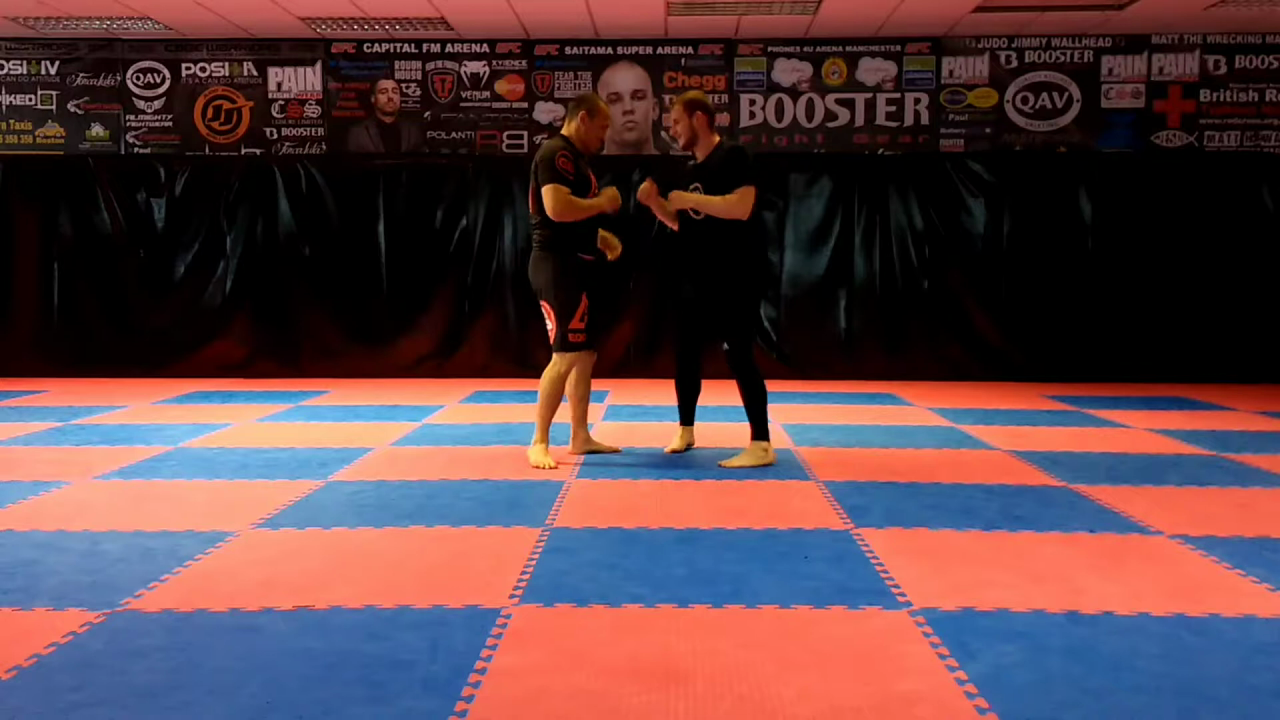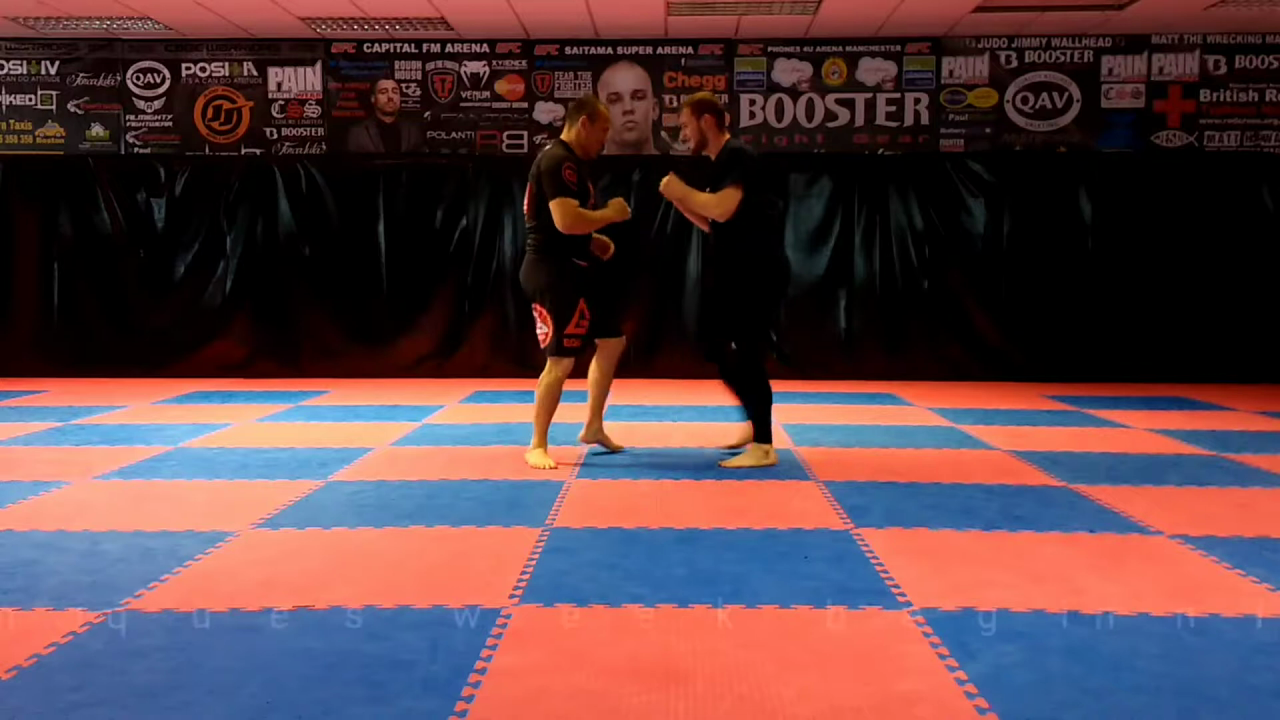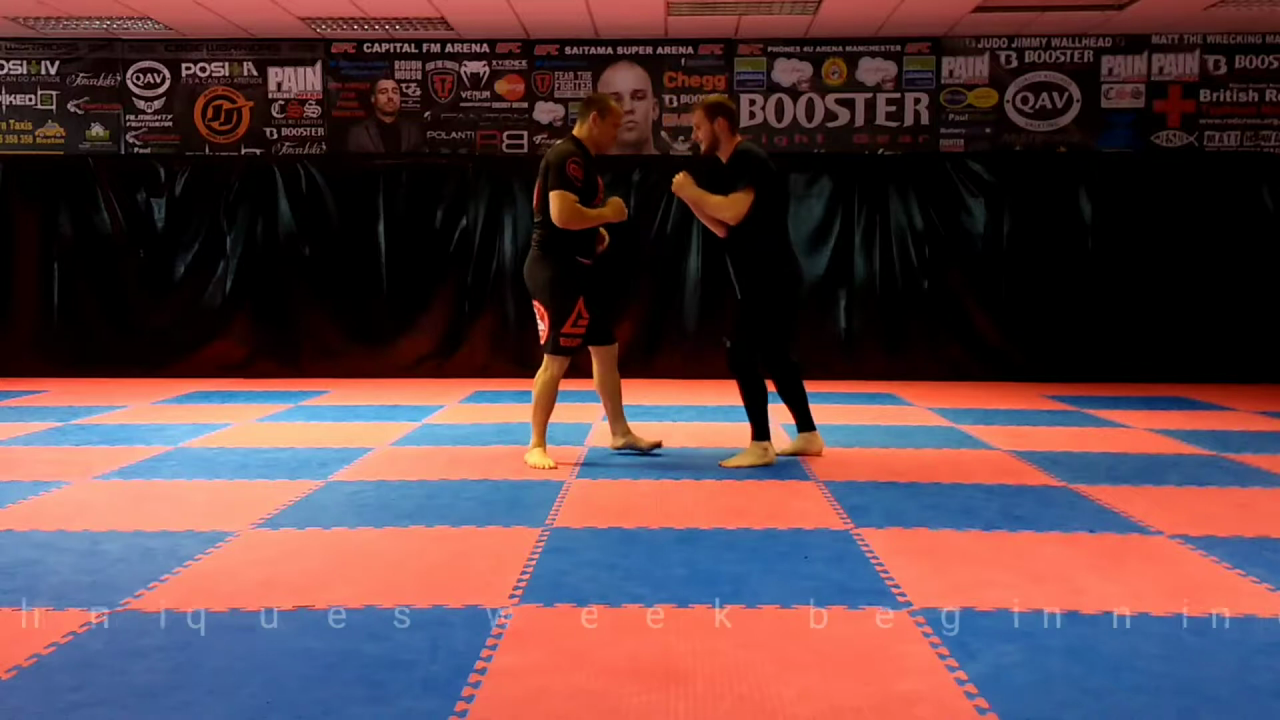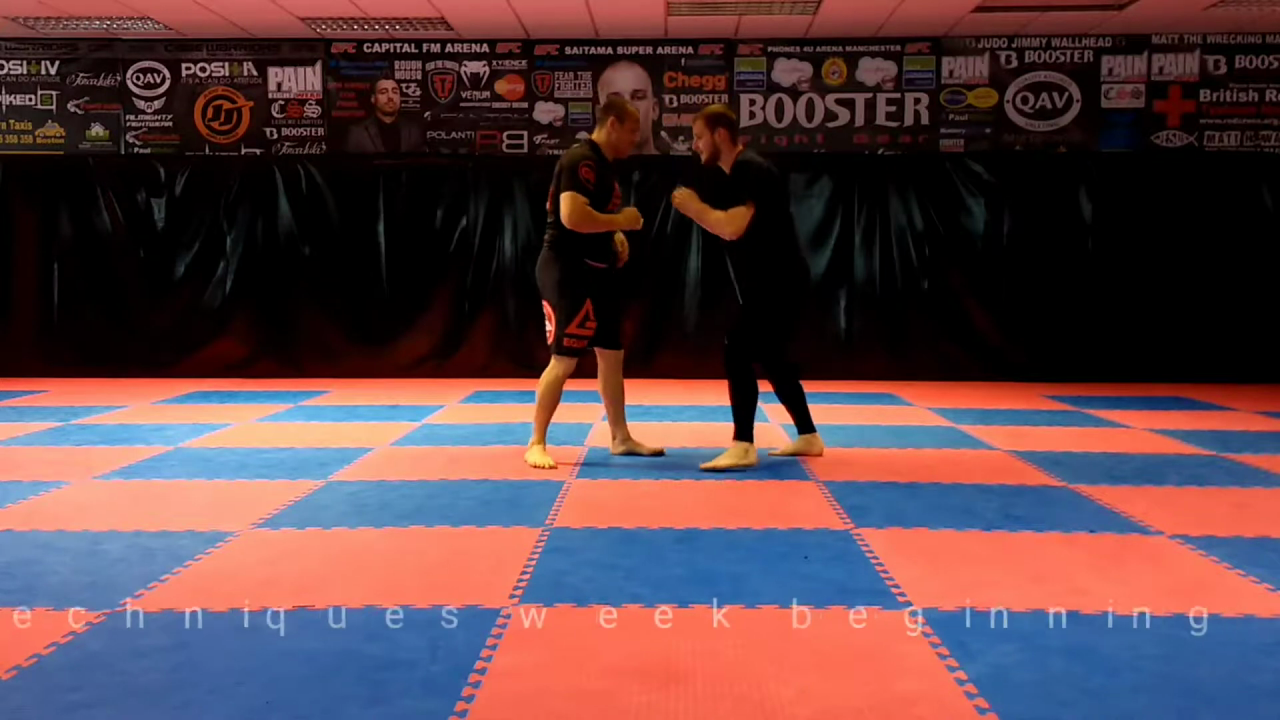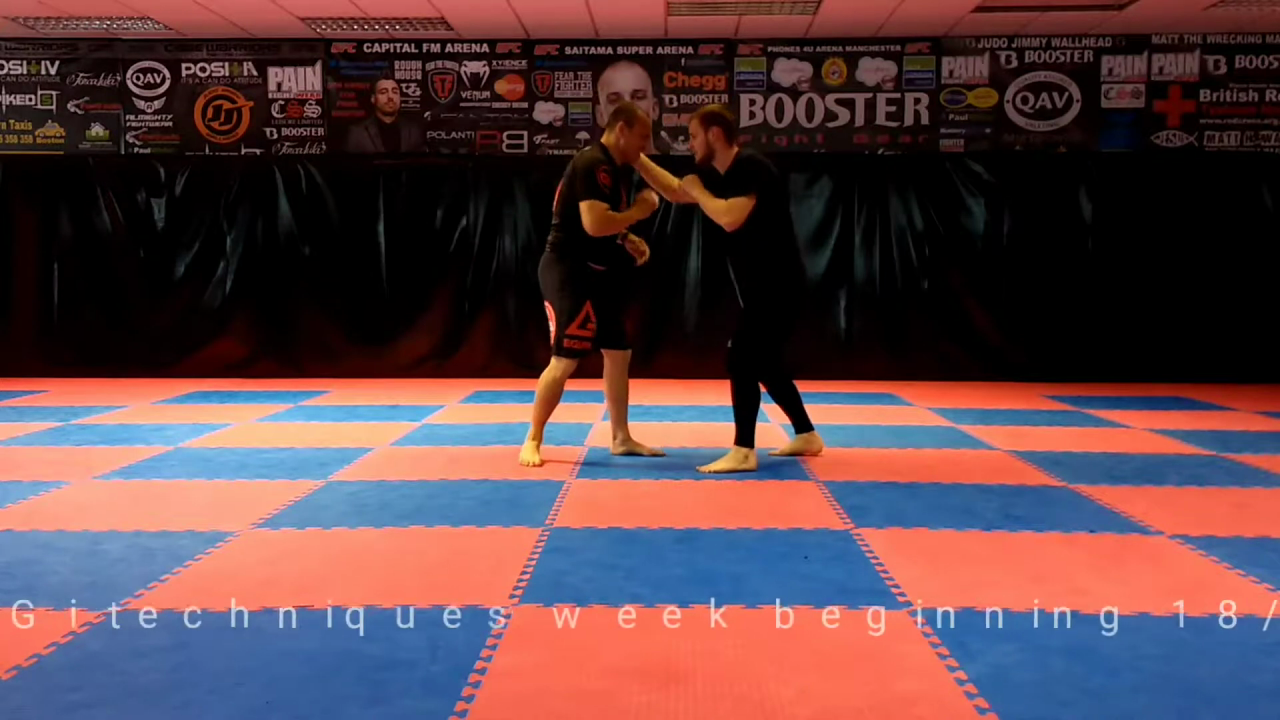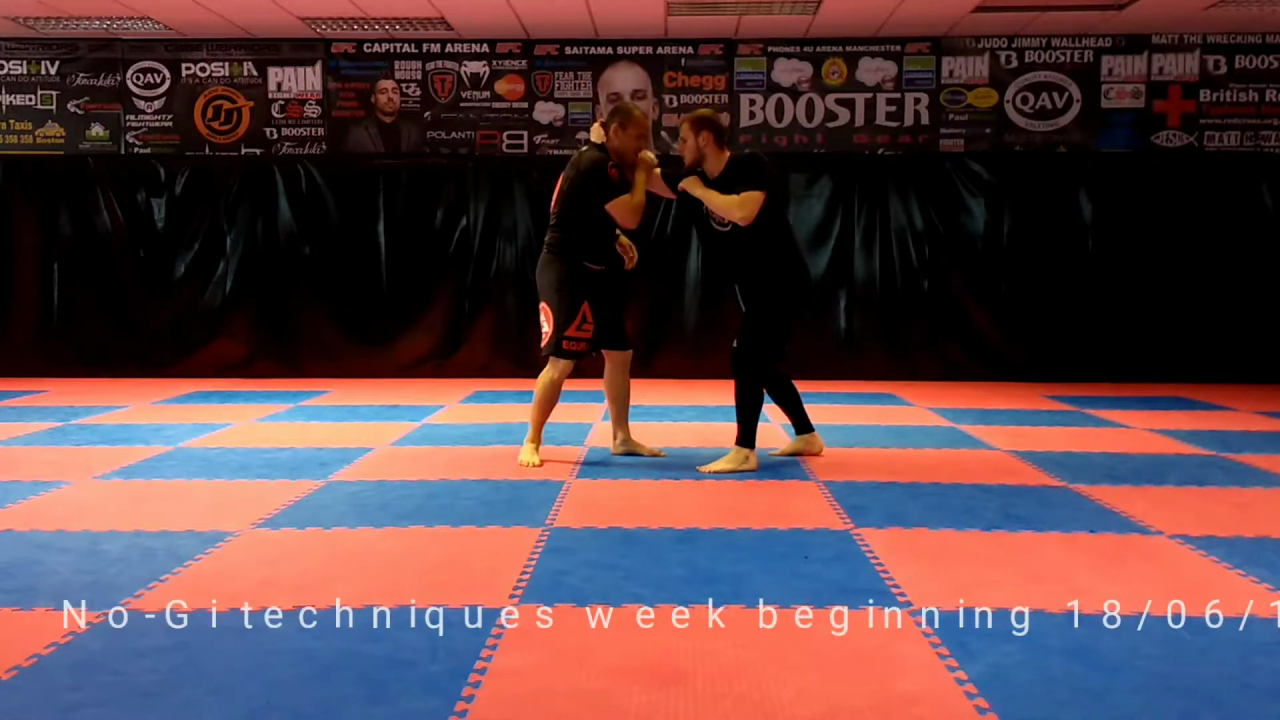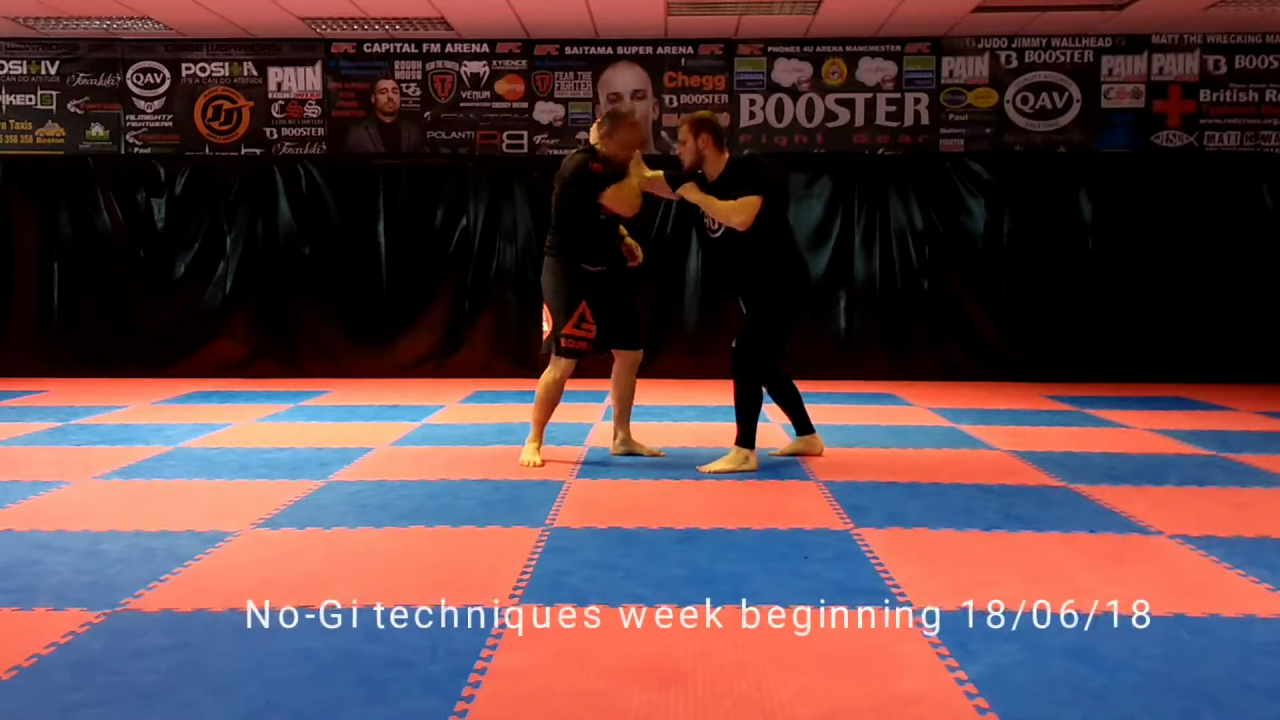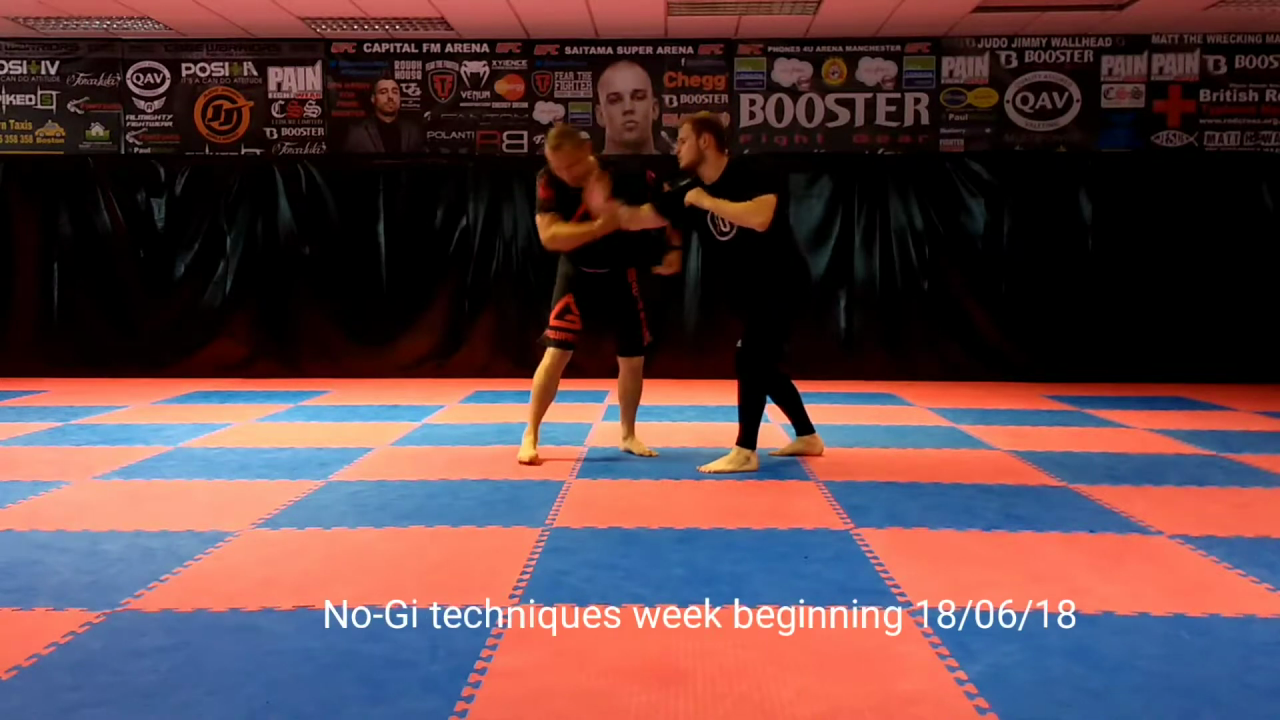
dt=0.2s
person 1, frame 1
left shoulder: (732, 157)
right shoulder: (692, 169)
left elbow: (742, 207)
left wrist: (690, 199)
right wrist: (657, 203)
left hip: (734, 279)
right hip: (697, 280)
left knee: (739, 357)
right knee: (686, 354)
left ankle: (761, 445)
right ankle: (686, 429)
person 1, frame 2
left shoulder: (737, 156)
right shoulder: (722, 163)
left elbow: (724, 209)
right elbow: (713, 224)
left wrist: (683, 190)
right wrist: (679, 198)
left hip: (756, 275)
right hip: (735, 276)
left knee: (747, 356)
right knee: (720, 348)
left ankle: (763, 446)
right ankle: (755, 423)
person 1, frame 3
left shoulder: (748, 159)
right shoulder: (735, 164)
left elbow: (734, 213)
right elbow: (725, 228)
left wrist: (693, 190)
right wrist: (691, 199)
left hip: (769, 277)
right hip: (763, 277)
left knee: (740, 353)
right knee: (774, 356)
left ankle: (761, 444)
right ankle: (808, 436)
person 1, frame 4
left shoulder: (751, 170)
right shoulder: (734, 174)
left elbow: (733, 227)
right elbow: (726, 231)
left wrist: (694, 205)
right wrist: (694, 207)
left hip: (777, 284)
right hip: (771, 284)
left knee: (737, 355)
right knee: (773, 359)
left ankle: (743, 446)
right ankle: (808, 437)
person 1, frame 5
left shoulder: (753, 167)
right shoulder: (718, 174)
left elbow: (731, 218)
right elbow: (676, 193)
left wrist: (698, 191)
right wrist: (636, 160)
left hip: (776, 284)
right hip: (761, 285)
left knee: (741, 357)
right knee: (764, 362)
left ankle: (743, 451)
right ankle: (807, 436)
person 1, frame 6
left shoulder: (750, 166)
right shoulder: (703, 180)
left elbow: (745, 213)
right elbow: (645, 178)
left wrist: (700, 192)
left hip: (779, 285)
right hip: (757, 287)
left knee: (746, 359)
right knee: (763, 363)
left ankle: (744, 452)
right ankle: (807, 437)
person 1, frame 7
left shoulder: (748, 168)
right shoulder: (699, 181)
left elbow: (741, 217)
right elbow: (645, 179)
left wrist: (698, 197)
left hip: (782, 285)
right hip: (758, 289)
left knee: (746, 359)
right knee: (764, 365)
left ankle: (744, 452)
right ankle: (808, 437)
person 1, frame 8
left shoulder: (748, 173)
right shoulder: (690, 193)
left elbow: (761, 218)
right elbow: (635, 218)
left wrist: (708, 202)
left hip: (781, 283)
right hip: (752, 289)
left knee: (750, 359)
right knee: (763, 363)
left ankle: (745, 452)
right ankle: (807, 436)
person 2, frame 1
left shoulder: (576, 158)
right shoulder: (557, 153)
right elbow: (557, 209)
left wrist: (601, 236)
right wrist: (603, 202)
left hip: (579, 265)
right hip: (559, 266)
left knee: (586, 354)
right knee: (566, 355)
left ankle: (580, 437)
right ankle: (539, 442)
person 2, frame 2
left shoulder: (568, 161)
right shoulder: (559, 161)
right elbow: (566, 222)
left wrist: (592, 240)
right wrist: (610, 214)
left hip: (569, 270)
right hip: (551, 271)
left knee: (612, 341)
right knee: (562, 361)
left ankle: (593, 427)
right ankle: (537, 446)
person 2, frame 3
left shoulder: (581, 158)
right shoulder: (567, 157)
right elbow: (562, 216)
left wrist: (595, 230)
right wrist: (607, 213)
left hip: (576, 268)
right hip: (554, 268)
left knee: (606, 350)
right knee: (556, 359)
left ankle: (620, 433)
right ankle: (536, 446)
person 2, frame 4
left shoulder: (605, 164)
right shoulder: (582, 161)
right elbow: (572, 217)
left wrist: (615, 237)
right wrist: (621, 221)
left hip: (593, 270)
right hip: (566, 270)
left knee: (612, 354)
right knee: (564, 360)
left ankle: (620, 438)
right ankle: (536, 443)
person 2, frame 5
left shoulder: (618, 168)
right shoulder: (593, 165)
right elbow: (594, 224)
left wrist: (630, 240)
right wrist: (638, 211)
left hip: (599, 271)
right hip: (568, 270)
left knee: (619, 354)
right knee: (565, 361)
left ankle: (621, 438)
right ankle: (532, 439)
person 2, frame 6
left shoulder: (609, 164)
right shoulder: (595, 164)
right elbow: (630, 217)
left wrist: (619, 242)
right wrist: (642, 174)
left hip: (596, 271)
right hip: (566, 272)
left knee: (619, 354)
right knee: (562, 362)
left ankle: (621, 437)
right ankle: (532, 441)
person 2, frame 7
left shoulder: (610, 167)
right shoulder: (583, 165)
right elbow: (628, 205)
left wrist: (623, 240)
right wrist: (634, 167)
left hip: (605, 272)
right hip: (570, 273)
left knee: (629, 354)
right knee: (564, 363)
left ankle: (622, 436)
right ankle: (533, 441)
person 2, frame 8
right shoulder: (549, 181)
right elbow: (550, 237)
left wrist: (673, 248)
right wrist: (602, 225)
left hip: (619, 275)
right hip: (577, 274)
left knee: (633, 359)
right knee: (556, 354)
left ankle: (628, 434)
right ankle: (531, 435)
